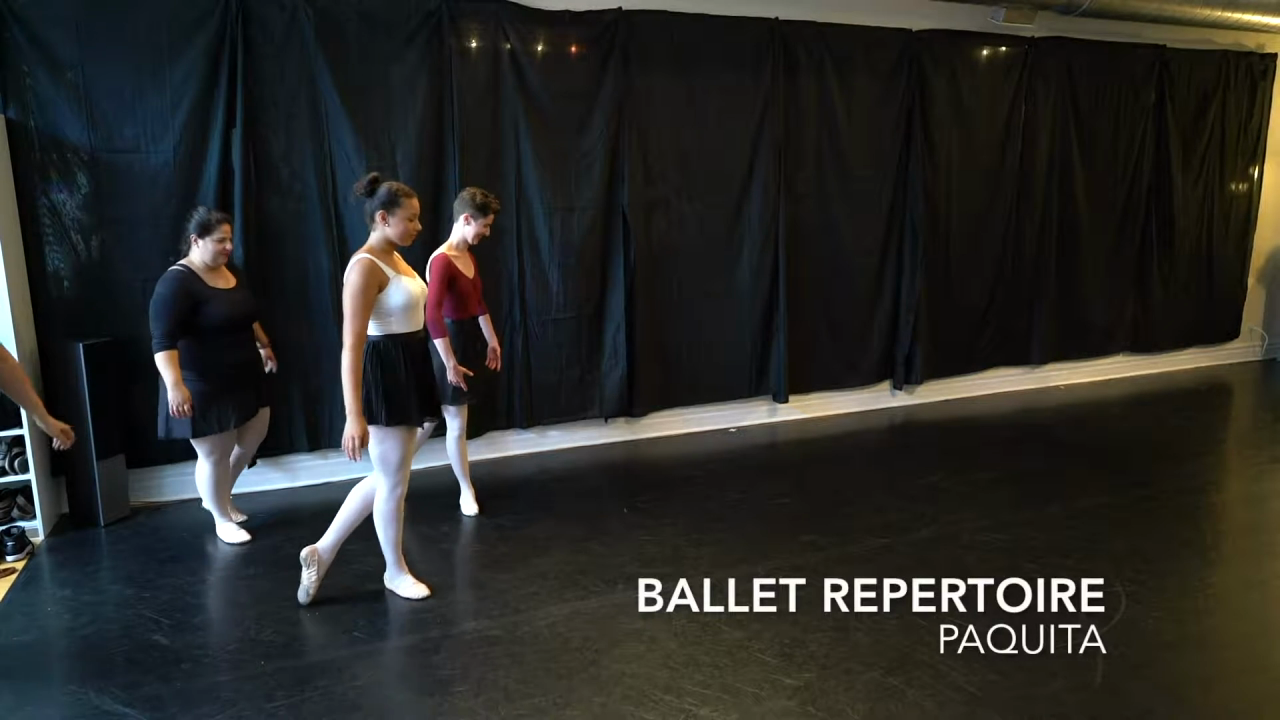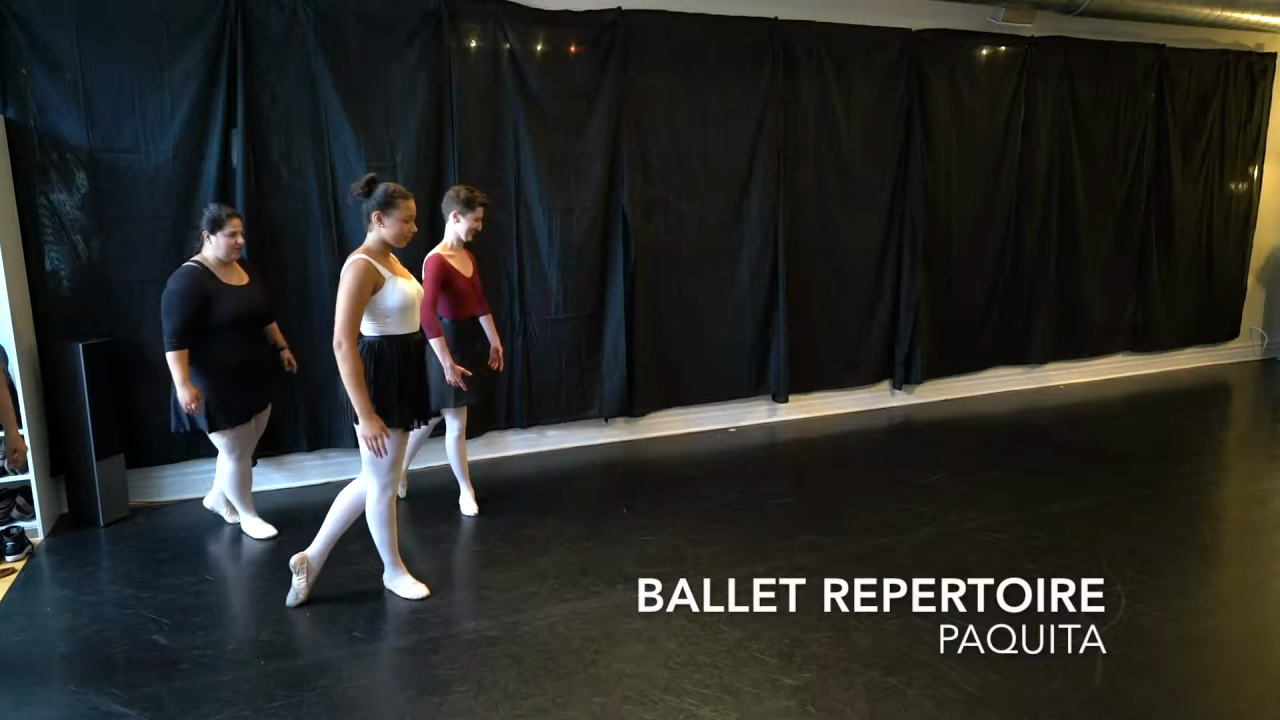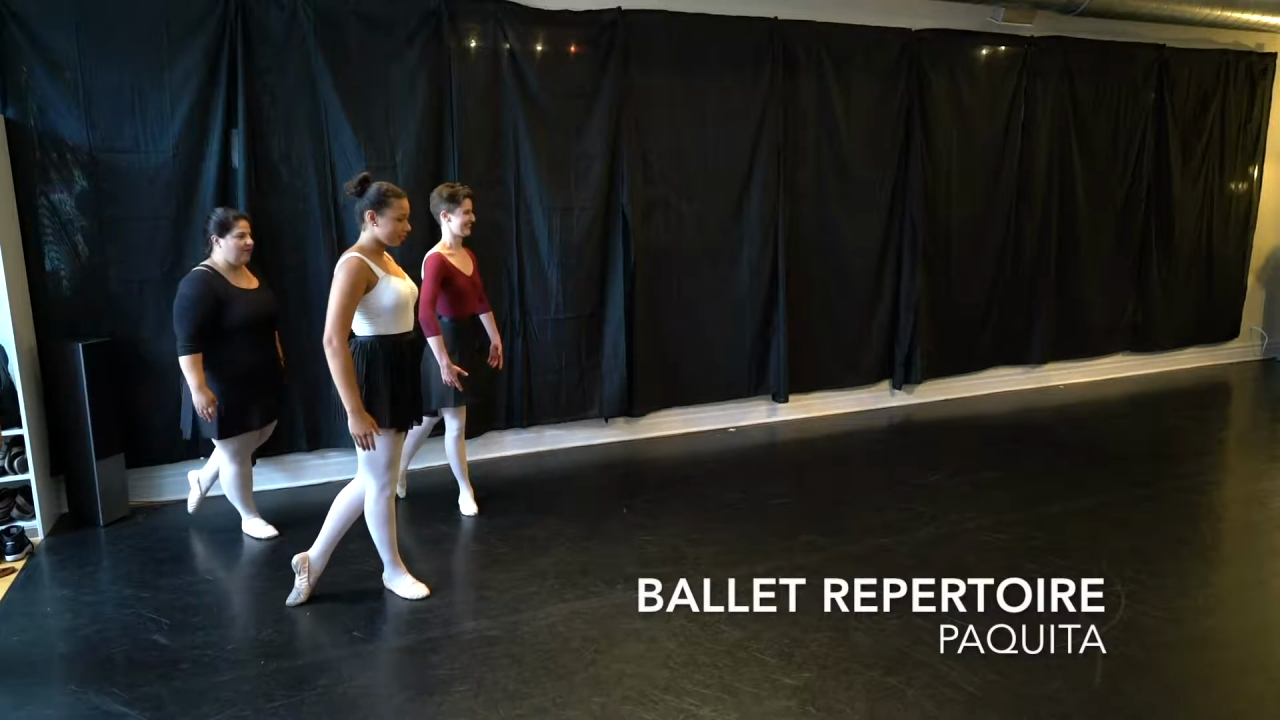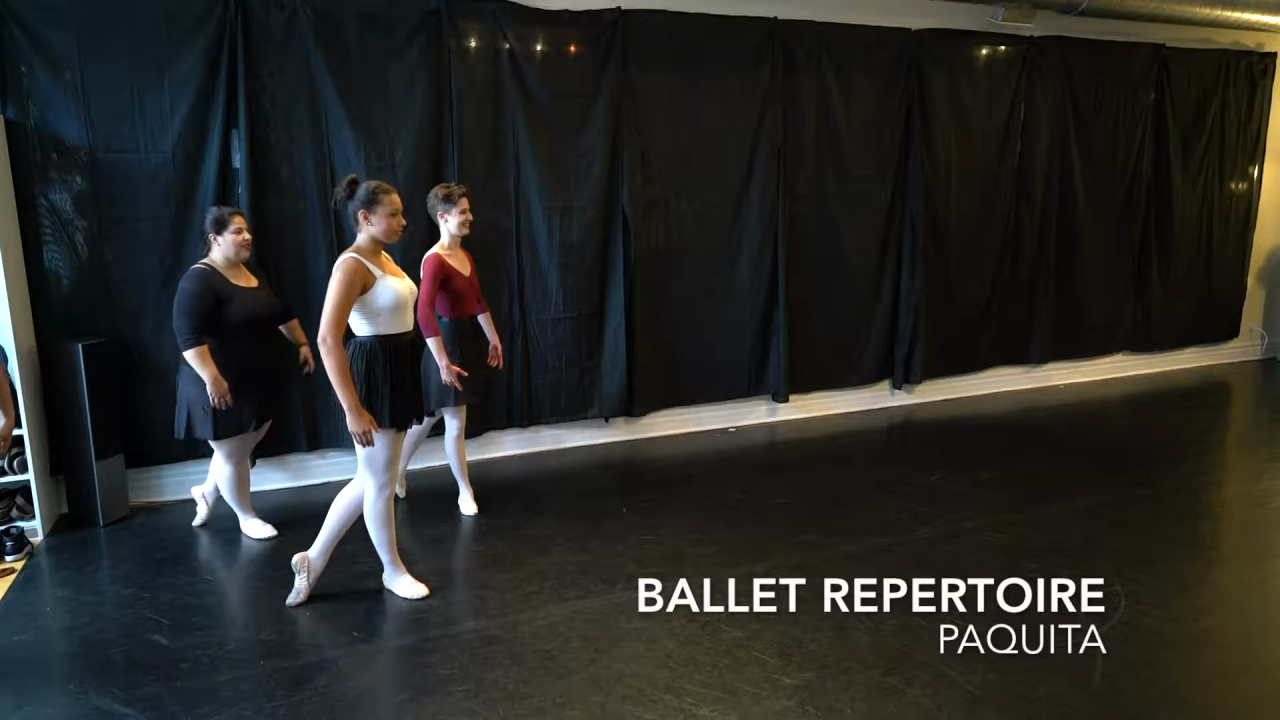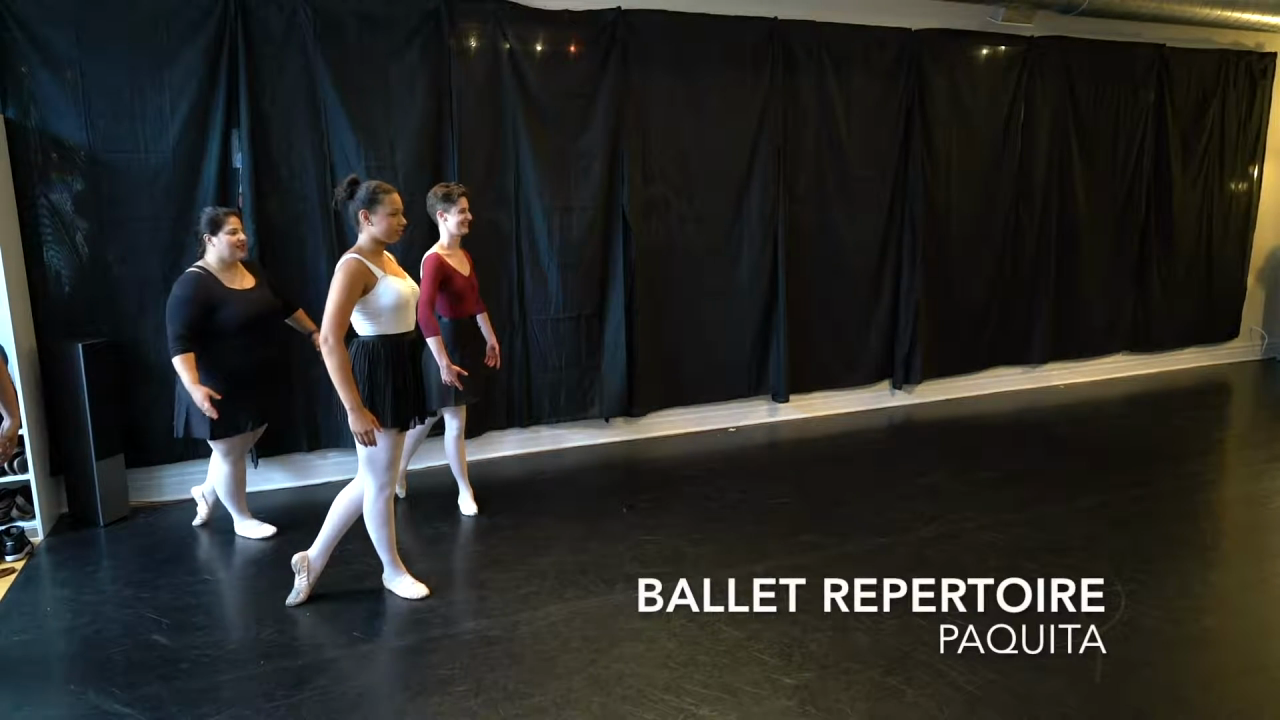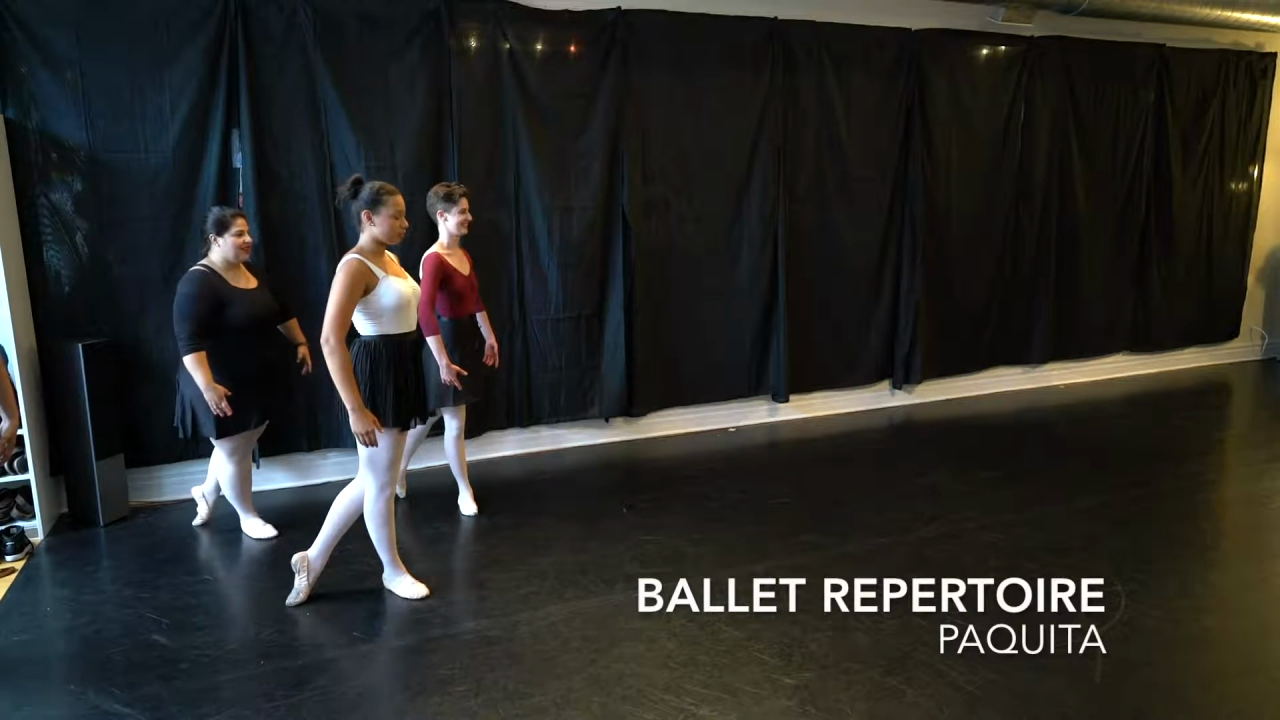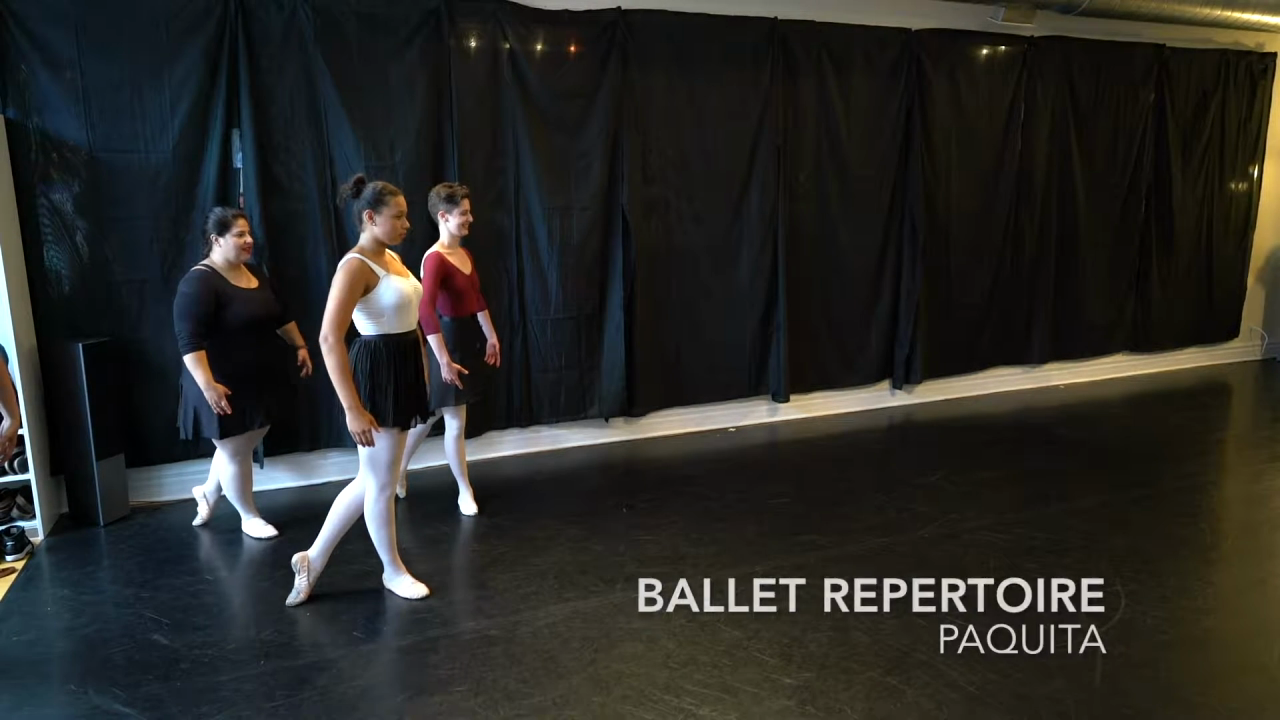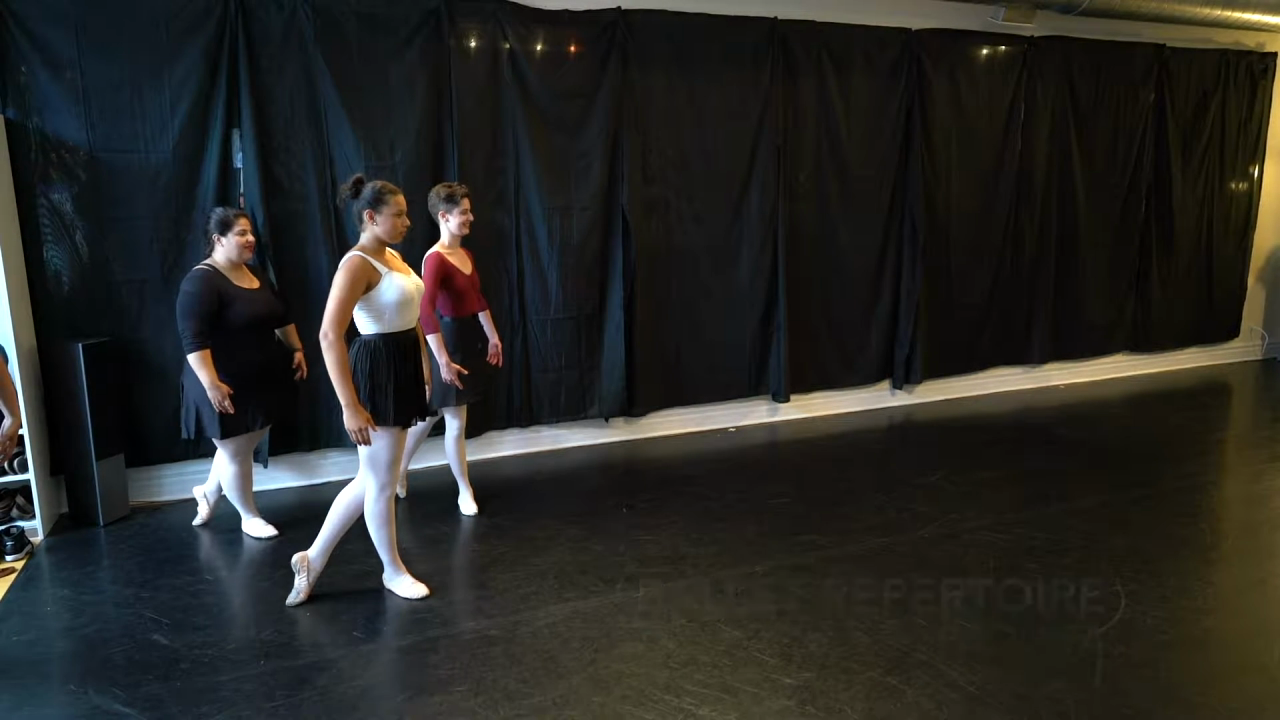
dt=0.4s
person 1, frame 1
left shoulder: (394, 258)
right shoulder: (366, 267)
right elbow: (352, 345)
right wrist: (354, 416)
left hip: (408, 372)
right hip: (384, 377)
left knee: (385, 477)
right knee: (393, 481)
left ankle: (321, 552)
right ankle: (395, 570)
person 1, frame 2
left shoulder: (390, 259)
right shoulder: (362, 267)
right elbow: (344, 343)
right wrist: (365, 413)
left hip: (402, 372)
right hip: (378, 376)
left knee: (373, 478)
right knee: (382, 482)
left ankle: (312, 558)
right ankle: (394, 570)
person 1, frame 3
left shoulder: (385, 258)
right shoulder: (355, 265)
right elbow: (334, 340)
left wrist: (401, 382)
right wrist: (355, 411)
left hip: (396, 371)
right hip: (374, 375)
left knee: (370, 479)
right knee: (381, 483)
left ankle: (314, 560)
right ankle: (393, 570)
person 1, frame 4
left shoulder: (384, 258)
right shoulder: (352, 265)
right elbow: (328, 339)
left wrist: (403, 378)
right wrist: (352, 408)
left hip: (397, 370)
right hip: (373, 373)
left knee: (369, 478)
right knee: (380, 482)
left ankle: (313, 559)
right ankle: (393, 570)
person 1, frame 5
left shoulder: (387, 258)
right shoulder: (354, 266)
right elbow: (330, 339)
left wrist: (408, 380)
right wrist: (354, 408)
left hip: (400, 370)
right hip: (375, 374)
left knee: (370, 479)
right knee: (380, 483)
left ankle: (313, 559)
right ankle: (393, 570)
person 1, frame 6
left shoulder: (390, 259)
right shoulder: (356, 267)
right elbow: (332, 340)
left wrist: (414, 380)
right wrist: (356, 408)
left hip: (401, 369)
right hip: (377, 373)
left knee: (370, 478)
right knee: (381, 482)
left ankle: (313, 559)
right ankle: (393, 570)
person 1, frame 7
left shoulder: (393, 258)
right shoulder: (355, 267)
right elbow: (330, 338)
left wrist: (422, 373)
right wrist: (353, 408)
left hip: (403, 369)
right hip: (377, 373)
left knee: (370, 479)
right knee: (381, 483)
left ankle: (313, 559)
right ankle: (392, 570)
person 1, frame 8
left shoulder: (393, 256)
right shoulder: (357, 264)
right elbow: (330, 335)
left wrist: (425, 370)
right wrist: (350, 406)
left hip: (402, 368)
right hip: (377, 371)
left knee: (371, 478)
right knee: (381, 482)
left ankle: (313, 559)
right ankle: (393, 570)
person 2, frame 1
left shoulder: (229, 271)
right shoulder: (177, 283)
right elbow: (163, 340)
left wrist: (264, 347)
right wrist: (175, 384)
left hip: (245, 379)
right hip: (205, 387)
left knee: (251, 441)
right knee: (215, 456)
left ankle: (220, 497)
right ankle: (222, 519)
person 2, frame 2
left shoulder: (244, 269)
right shoulder: (190, 280)
left elbow: (265, 315)
right elbow: (174, 338)
left wrist: (282, 347)
right wrist: (183, 384)
left hip: (254, 376)
right hip: (215, 384)
left knee: (246, 444)
right knee: (236, 451)
left ankle: (217, 496)
right ankle: (249, 517)
person 2, frame 3
left shoulder: (250, 274)
right shoulder: (200, 284)
left elbow: (268, 321)
right elbow: (187, 342)
left wrist: (278, 358)
right wrist: (199, 388)
left hip: (261, 380)
right hip: (225, 388)
left knee: (253, 441)
right knee: (237, 453)
left ankle: (203, 479)
right ankle: (250, 517)
person 2, frame 4
left shoulder: (250, 273)
right shoulder: (199, 280)
left elbow: (281, 312)
right elbow: (188, 336)
left wrist: (302, 344)
right wrist: (212, 379)
left hip: (259, 382)
right hip: (224, 388)
left knee: (243, 446)
right knee: (233, 454)
left ankle: (207, 492)
right ankle: (247, 517)
person 2, frame 5
left shoulder: (252, 270)
right shoulder: (193, 284)
left elbow: (284, 304)
right elbow: (180, 342)
left wrist: (313, 331)
right wrist: (193, 386)
left hip: (258, 381)
right hip: (221, 388)
left knee: (240, 446)
right knee: (231, 453)
left ankle: (207, 493)
right ankle: (242, 519)
person 2, frame 6
left shoulder: (251, 272)
right shoulder: (198, 282)
left elbow: (280, 310)
right elbow: (189, 341)
left wrist: (300, 343)
right wrist: (207, 385)
left hip: (257, 381)
right hip: (224, 388)
left knee: (240, 444)
right knee: (234, 451)
left ankle: (207, 493)
right ankle: (248, 516)
person 2, frame 7
left shoulder: (254, 273)
right shoulder: (199, 283)
left elbow: (281, 313)
right elbow: (190, 341)
left wrist: (299, 346)
right wrist: (207, 384)
left hip: (261, 381)
right hip: (225, 388)
left knee: (243, 446)
right knee: (235, 451)
left ankle: (208, 492)
right ankle: (249, 517)
person 2, frame 8
left shoulder: (254, 274)
right shoulder: (202, 282)
left elbow: (281, 315)
right elbow: (194, 340)
left wrist: (296, 349)
right wrist: (211, 383)
left hip: (261, 380)
right hip: (226, 387)
left knee: (245, 445)
right knee: (236, 451)
left ankle: (209, 492)
right ankle: (249, 516)
person 3, frame 1
left shoulder: (469, 256)
right shoulder: (441, 260)
right elbow: (432, 317)
left wrist: (491, 341)
right wrist: (449, 363)
left hip: (469, 340)
right hip: (449, 345)
right knee: (456, 424)
right ankle: (466, 492)
person 3, frame 2
left shoulder: (469, 256)
right shoulder: (436, 261)
left elbow: (480, 302)
right elbow: (427, 316)
left wrist: (494, 341)
right wrist: (447, 362)
left hip: (471, 340)
right hip: (449, 341)
left knee: (432, 415)
right knee: (456, 424)
left ankle: (399, 472)
right ankle: (466, 491)
person 3, frame 3
left shoulder: (469, 255)
right shoulder: (436, 260)
left elbow: (481, 300)
right elbow: (426, 314)
left wrist: (495, 338)
right wrist: (444, 361)
left hip: (470, 339)
right hip: (448, 341)
left knee: (431, 415)
right knee: (456, 424)
left ankle: (398, 472)
right ankle: (465, 491)
person 3, frame 4
left shoulder: (466, 256)
right shoulder: (434, 261)
left elbow: (478, 301)
right elbow: (424, 314)
left wrist: (493, 338)
right wrist: (442, 361)
left hip: (468, 338)
right hip: (447, 340)
left knee: (430, 415)
right knee: (455, 424)
left ankle: (397, 472)
right ankle: (464, 491)
person 3, frame 5
left shoulder: (465, 255)
right shoulder: (434, 260)
left elbow: (476, 301)
right elbow: (424, 314)
left wrist: (490, 339)
right wrist: (443, 361)
left hip: (468, 339)
right hip: (447, 341)
left knee: (430, 415)
right knee: (456, 423)
left ankle: (398, 472)
right ankle: (465, 492)
person 3, frame 6
left shoulder: (464, 254)
right shoulder: (434, 260)
left elbow: (476, 300)
right elbow: (425, 313)
left wrist: (489, 337)
right wrist: (443, 360)
left hip: (468, 338)
right hip: (447, 340)
left knee: (430, 414)
right knee: (456, 423)
left ankle: (398, 472)
right ankle: (465, 491)
person 3, frame 7
left shoulder: (465, 254)
right shoulder: (435, 259)
left elbow: (477, 299)
right elbow: (426, 311)
left wrist: (491, 336)
right wrist: (443, 359)
left hip: (469, 337)
right hip: (448, 339)
right knee: (456, 423)
left ankle: (398, 472)
right ankle: (465, 491)
person 3, frame 8
left shoulder: (466, 254)
right shoulder: (435, 259)
left elbow: (478, 299)
right elbow: (426, 311)
left wrist: (492, 336)
right wrist: (442, 359)
left hip: (470, 338)
right hip: (449, 340)
left knee: (431, 414)
right knee: (456, 423)
left ankle: (398, 472)
right ankle: (465, 491)
